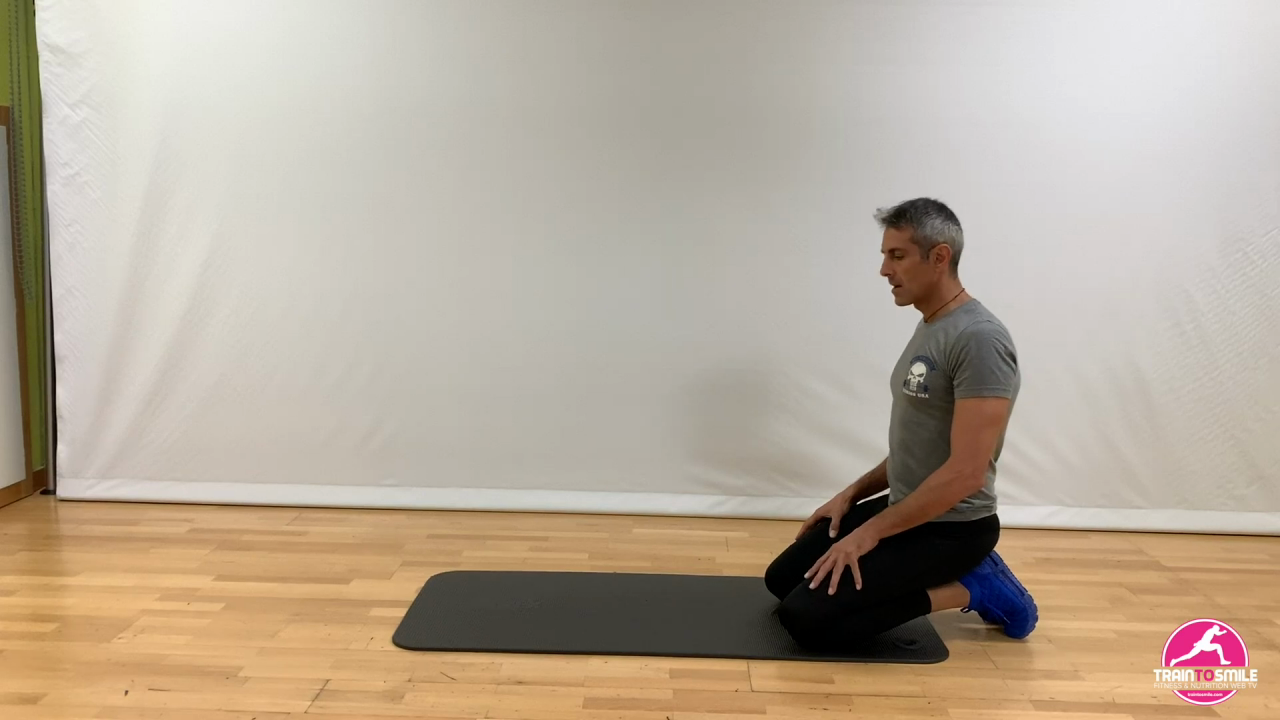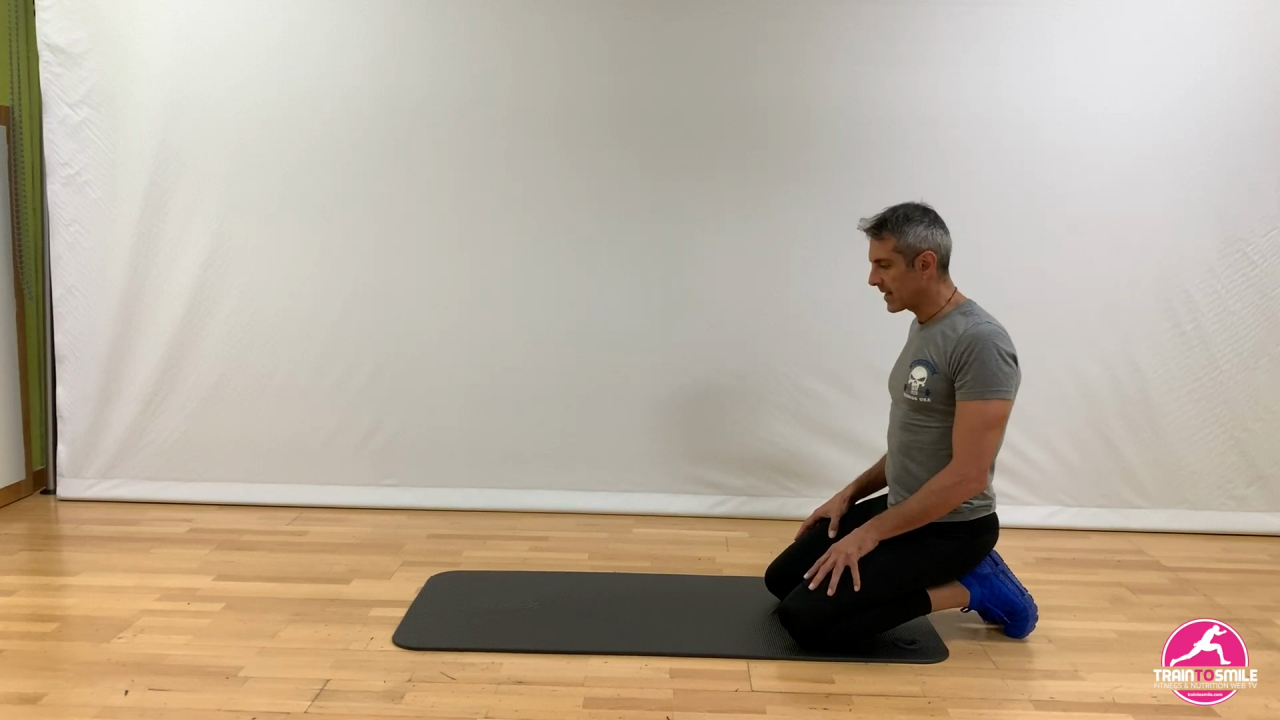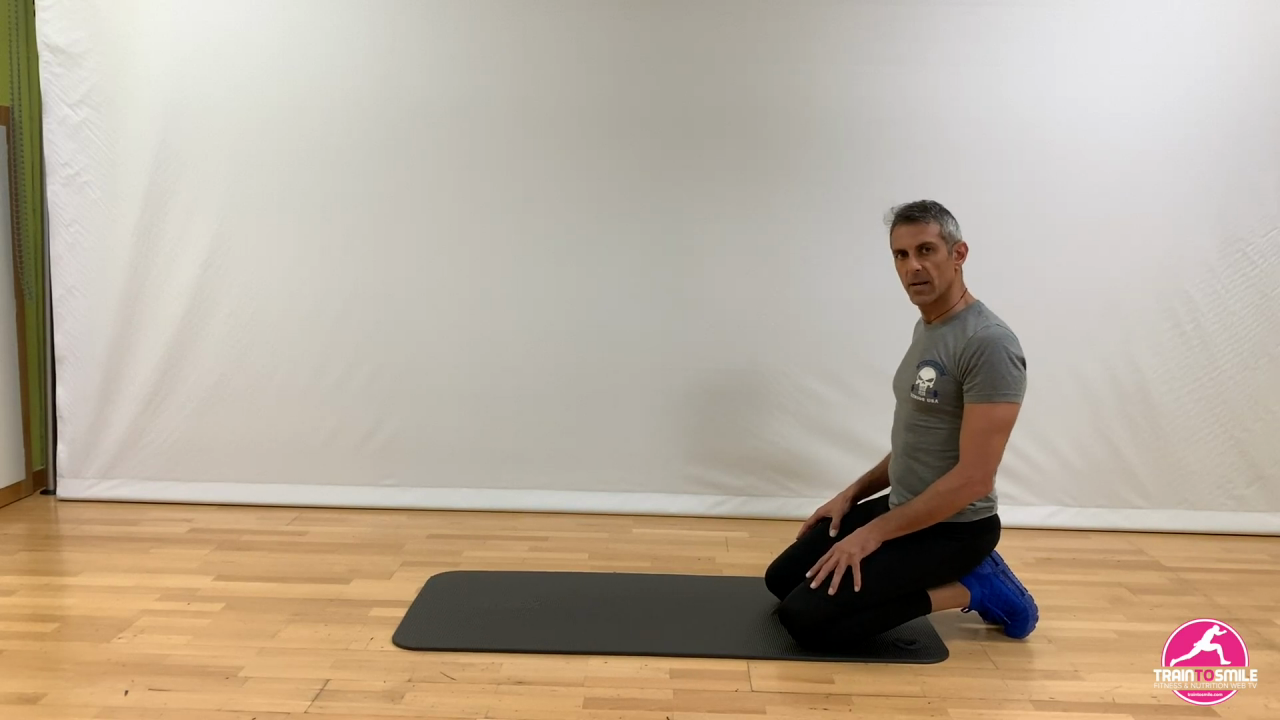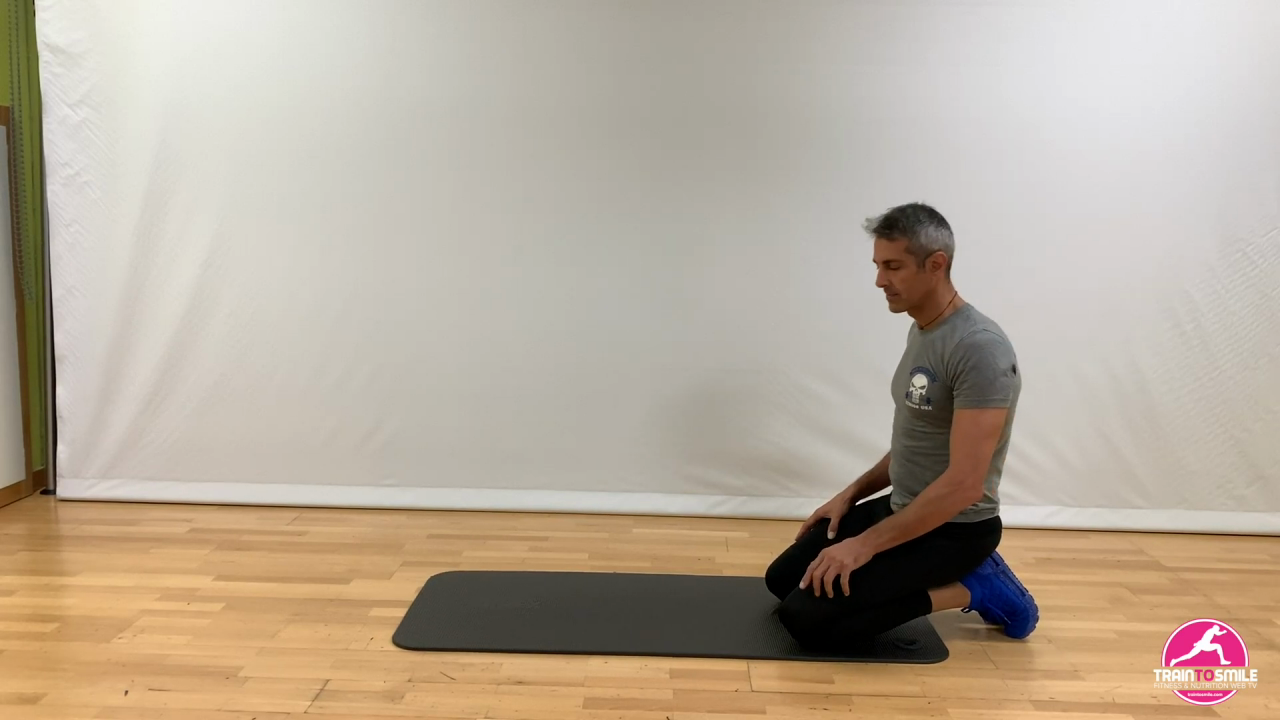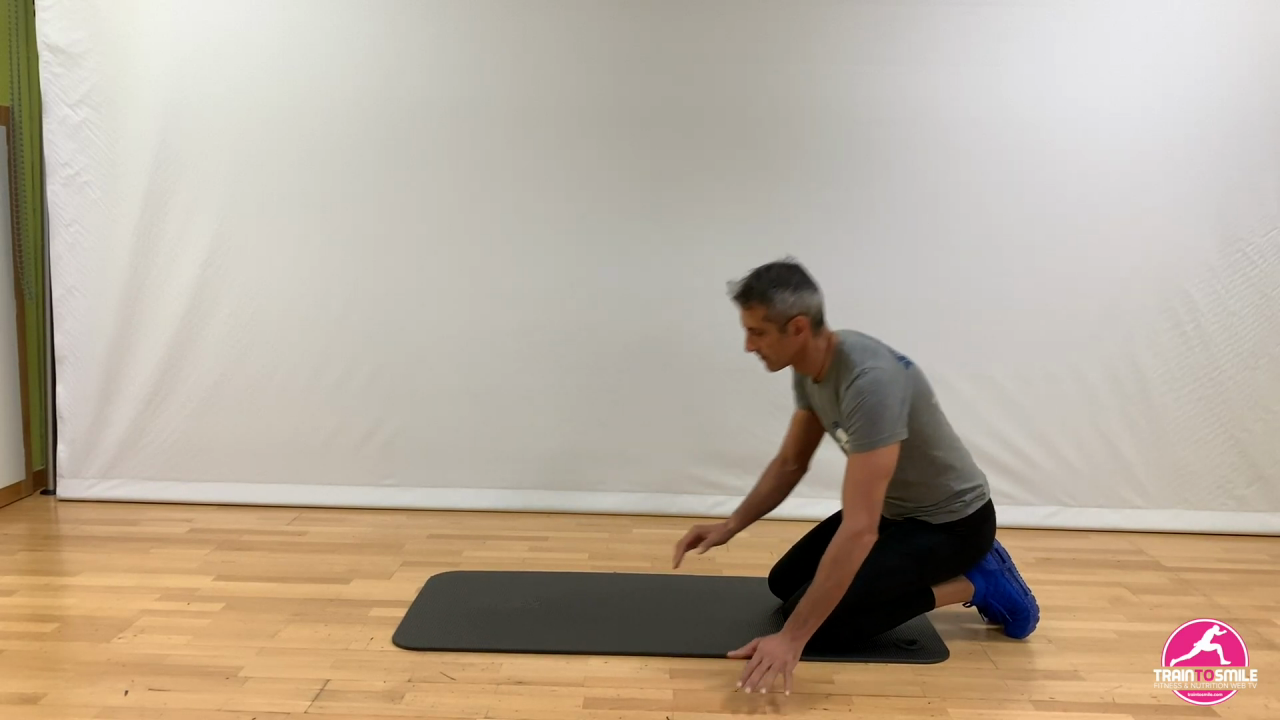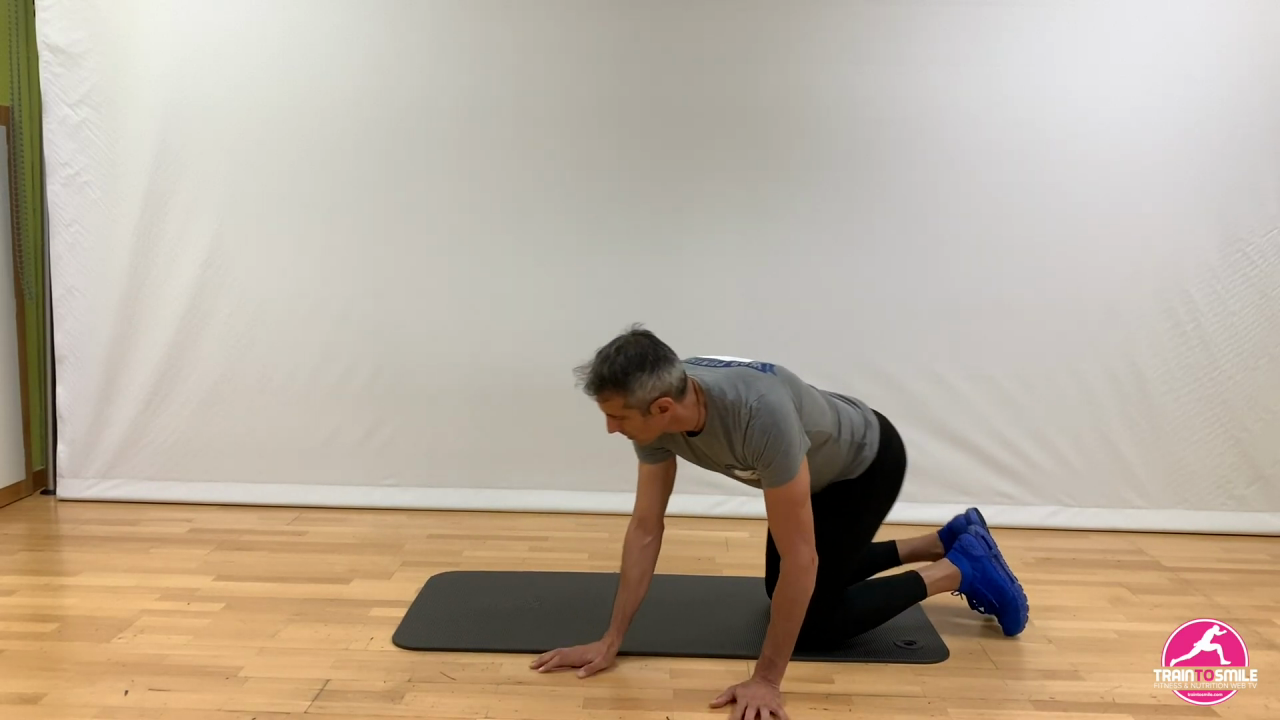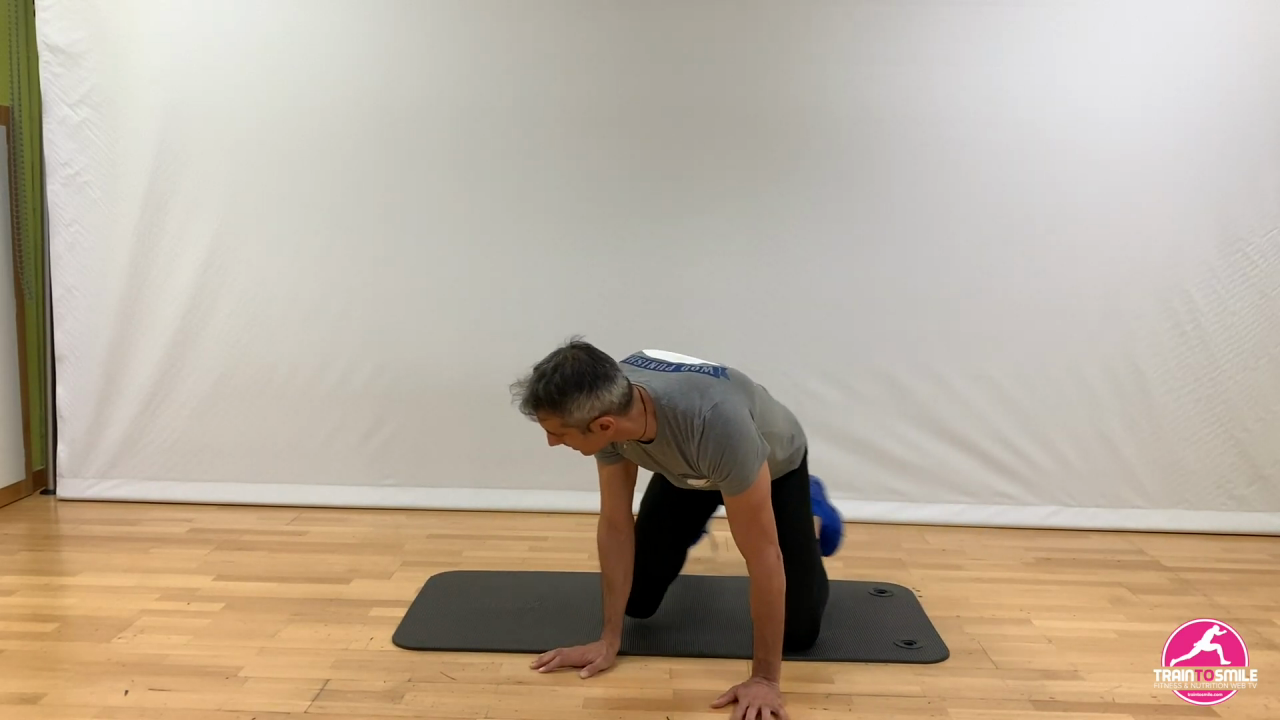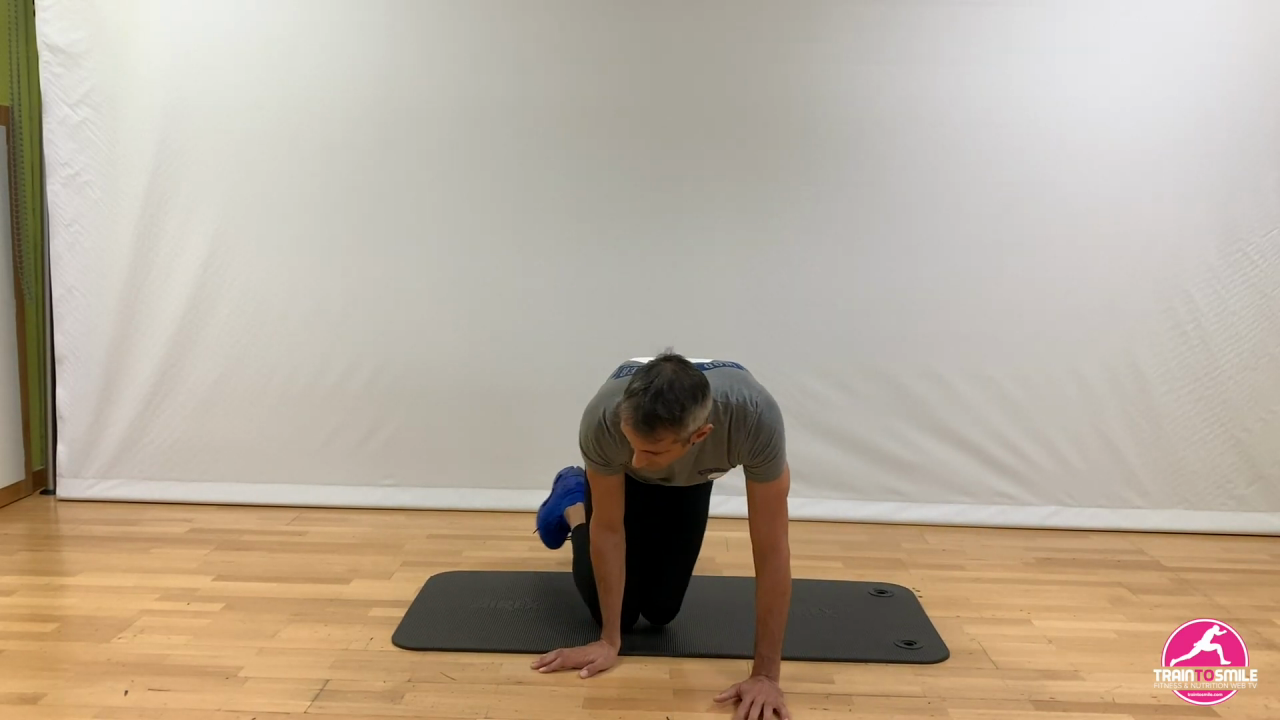
dt=0.4s
person 1, frame 1
left shoulder: (979, 340)
right shoulder: (931, 329)
left elbow: (965, 472)
left wrist: (870, 533)
right wrist: (852, 494)
left hip: (949, 528)
right hip: (906, 507)
left knee: (804, 616)
right knee: (782, 578)
left ankle: (969, 588)
right ankle: (955, 576)
person 1, frame 2
left shoulder: (978, 342)
right shoulder: (923, 328)
left elbow: (968, 474)
left wrist: (871, 534)
right wrist: (850, 493)
left hip: (949, 528)
right hip: (903, 506)
left knee: (804, 617)
right knee: (783, 579)
left ankle: (969, 587)
right ankle: (956, 577)
person 1, frame 3
left shoulder: (988, 344)
right shoulder: (927, 329)
left elbow: (974, 477)
left wrist: (874, 534)
right wrist: (852, 494)
left hip: (950, 529)
right hip: (904, 507)
left knee: (803, 616)
right knee: (783, 579)
left ankle: (970, 588)
right ankle: (956, 578)
person 1, frame 4
left shoulder: (978, 349)
right shoulder: (921, 332)
left elbow: (963, 484)
left wrist: (866, 545)
right wrist: (850, 494)
left hip: (952, 529)
right hip: (903, 508)
left knee: (805, 616)
right knee: (783, 579)
left ankle: (969, 589)
right ankle: (954, 579)
person 1, frame 5
left shoulder: (871, 383)
right shoulder: (809, 369)
left elbow: (860, 528)
right elbow: (791, 460)
left wrist: (791, 639)
right wrist: (731, 525)
left hip: (951, 525)
right hip: (899, 509)
right knee: (785, 582)
left ankle: (968, 583)
right ankle: (936, 575)
person 1, frame 6
left shoulder: (759, 414)
right shoulder: (661, 411)
left elbow: (799, 557)
right elbow: (645, 529)
left wrist: (766, 680)
right wrist: (611, 639)
left hip: (864, 465)
right hip: (820, 462)
left knee: (814, 621)
right knee: (781, 590)
left ankle: (956, 570)
right ankle: (947, 541)
person 1, frame 7
left shoulder: (715, 421)
right shoulder: (597, 407)
left elbow: (764, 557)
right elbow: (614, 523)
left wrist: (765, 679)
right wrist: (610, 639)
left hip: (774, 468)
left knee: (798, 630)
right knee: (637, 601)
left ankle: (813, 524)
person 1, frame 8
left shoulder: (756, 417)
right shoulder: (604, 418)
left elbow: (772, 549)
right elbow: (608, 528)
left wrist: (766, 675)
right wrist: (609, 641)
left hip: (692, 478)
left knee: (660, 608)
right knee: (616, 611)
right ankle: (574, 508)
